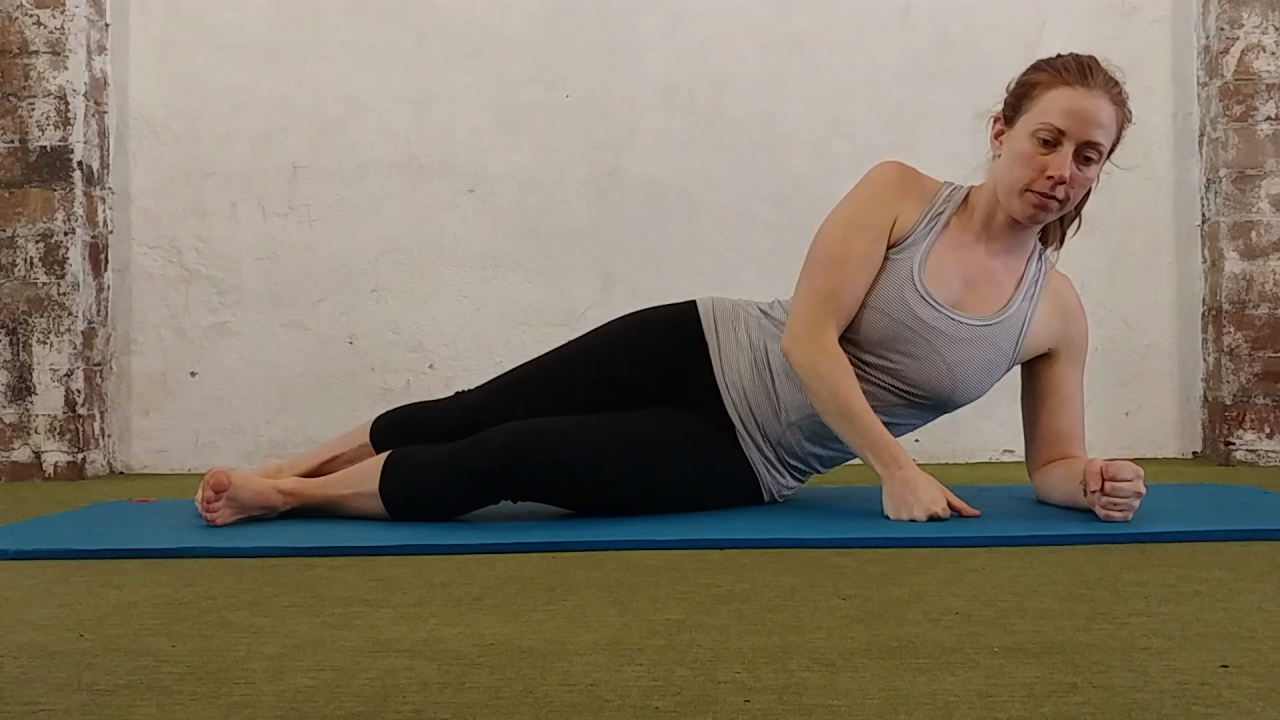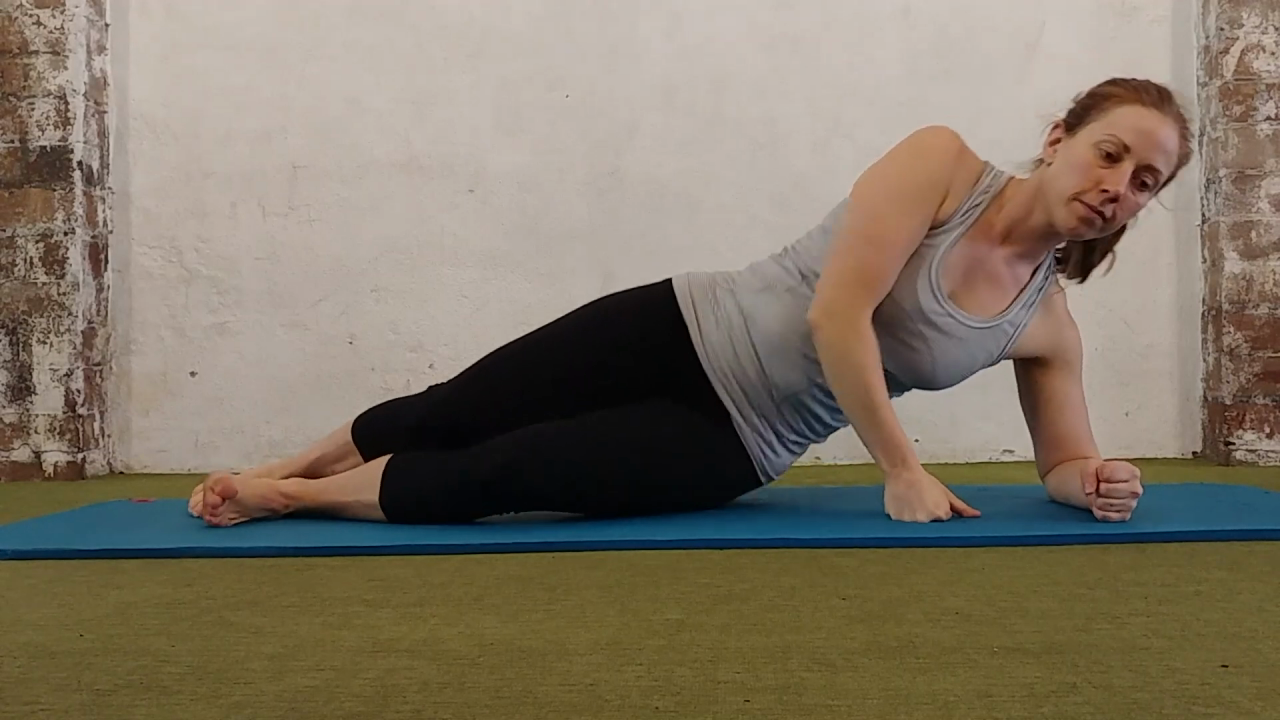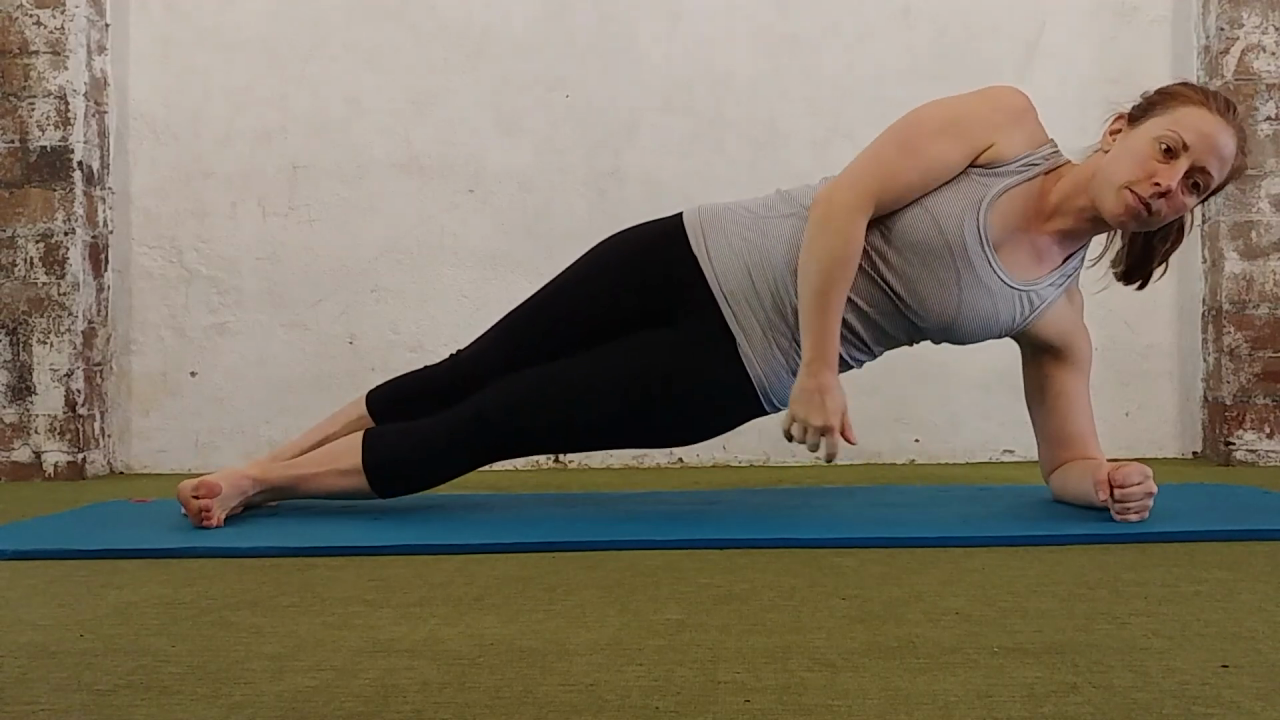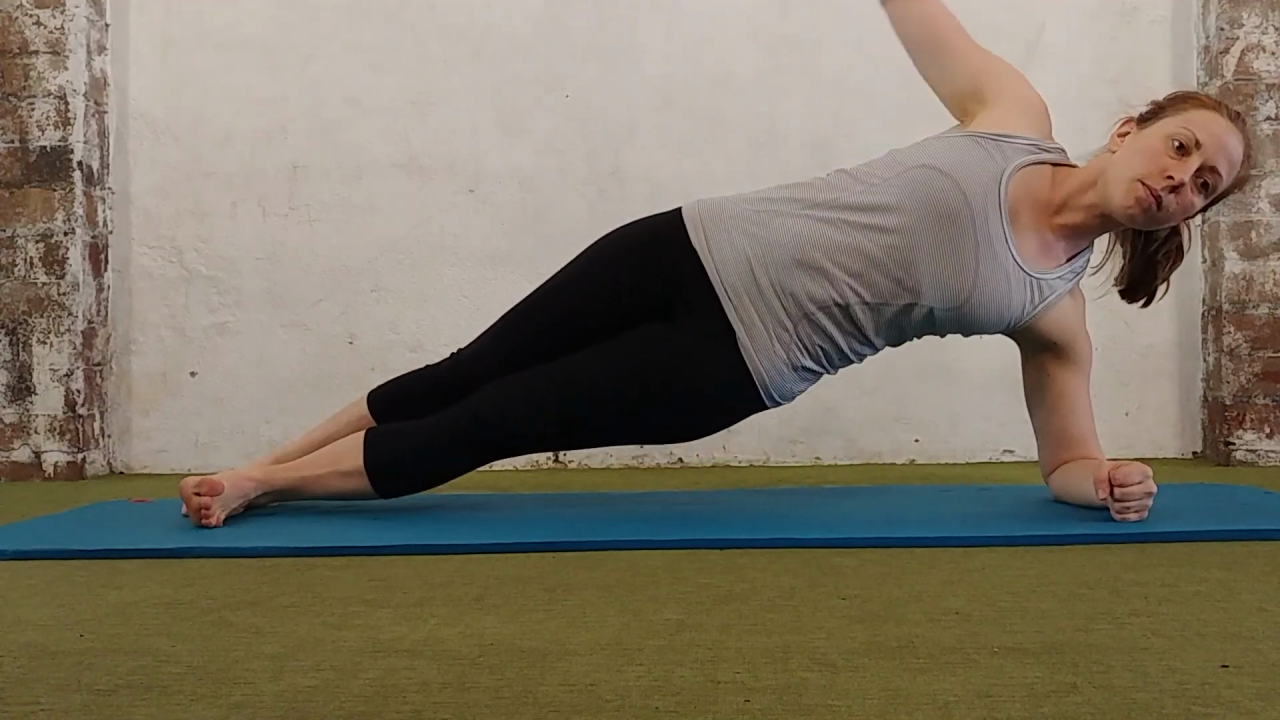
dt=0.7s
person 1, frame 1
left shoulder: (1056, 314)
right shoulder: (900, 192)
left elbow: (1051, 465)
right elbow: (808, 338)
left wrist: (1094, 481)
right wrist: (897, 470)
left hip: (743, 465)
right hip: (701, 350)
left knee: (507, 462)
right knee: (463, 418)
left ankle: (284, 496)
right ankle: (276, 478)
person 1, frame 2
left shoulder: (1048, 330)
right shoulder: (941, 161)
left elbow: (1063, 463)
right elbow: (836, 317)
left wrist: (1098, 483)
right wrist: (902, 474)
left hip: (731, 444)
right hip: (680, 328)
left knee: (497, 475)
right knee: (441, 414)
left ankle: (283, 497)
right ankle: (268, 480)
person 1, frame 3
left shoulder: (1057, 317)
right shoulder: (1009, 122)
left elbow: (1067, 462)
right elbow: (838, 204)
left wrist: (1109, 482)
right wrist: (821, 365)
left hip: (731, 371)
right hip: (693, 259)
left knee: (480, 429)
right knee: (460, 380)
left ankle: (261, 485)
right ankle: (257, 471)
person 1, frame 4
left shoulder: (1056, 313)
right shoulder: (1014, 114)
left elbow: (1066, 461)
left wrist: (1111, 480)
left hip: (731, 364)
right hip: (694, 249)
left knee: (480, 429)
right knee: (461, 375)
left ankle: (261, 486)
right ankle: (254, 471)
